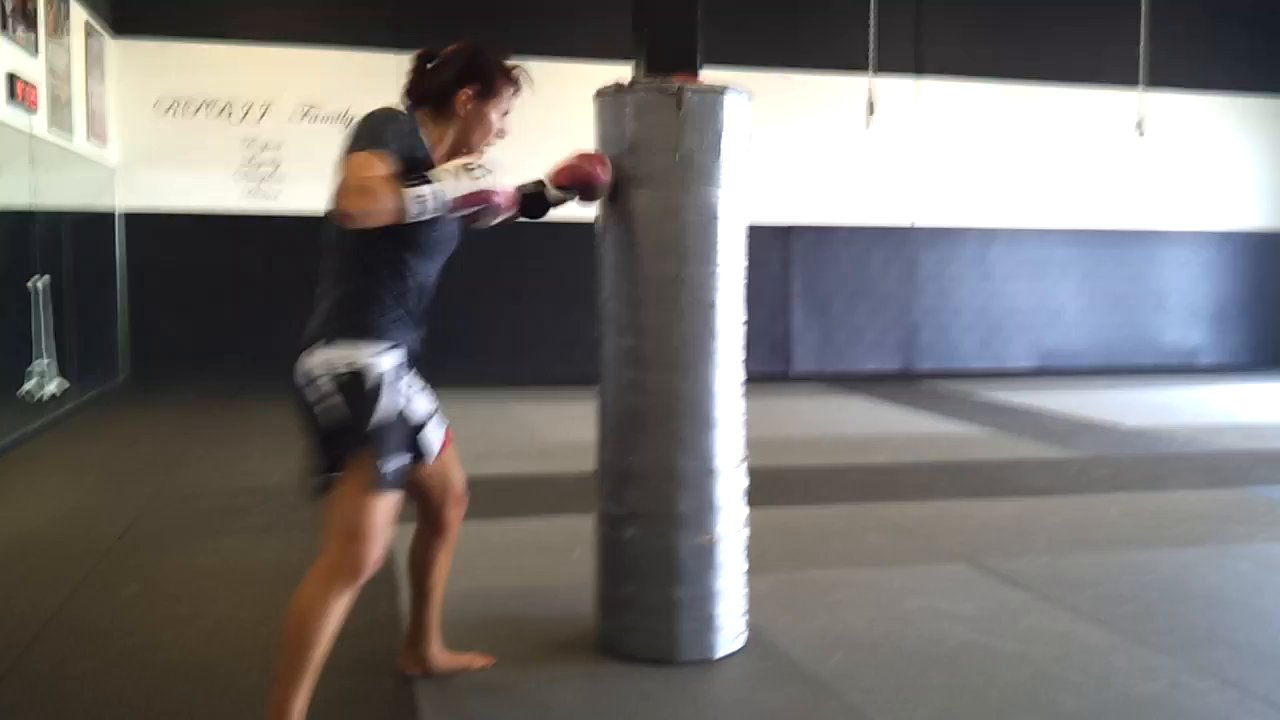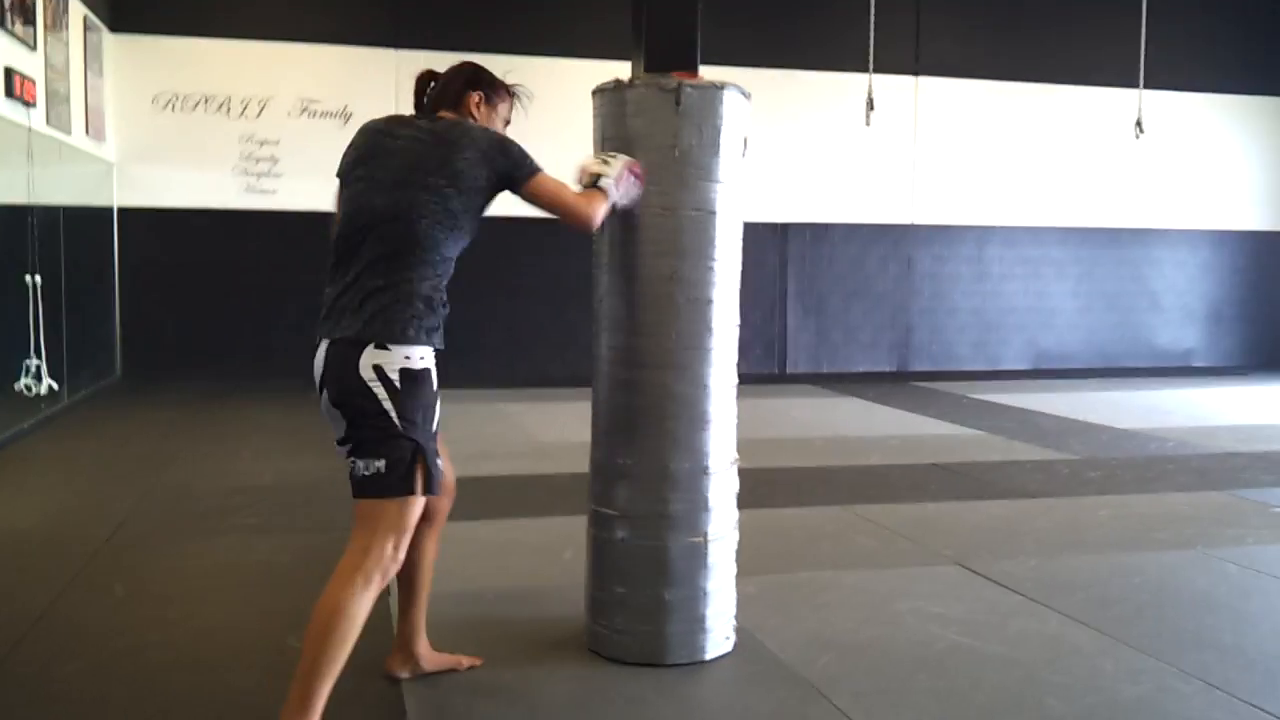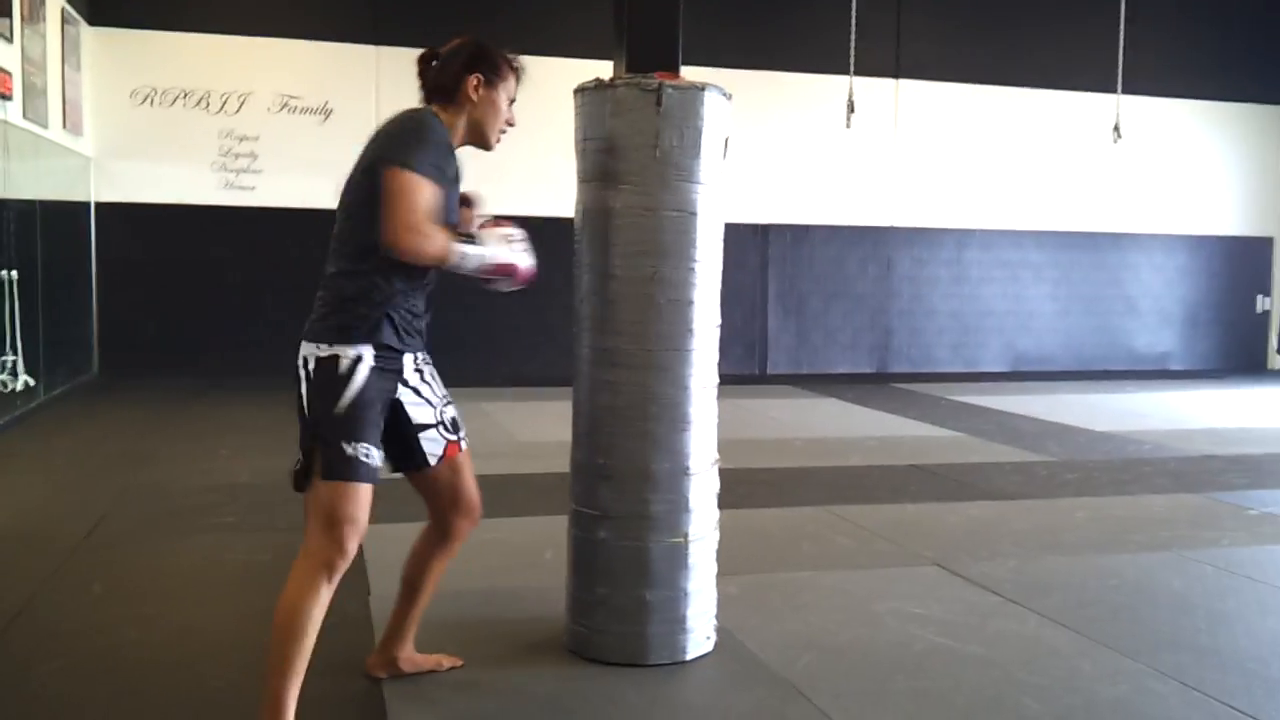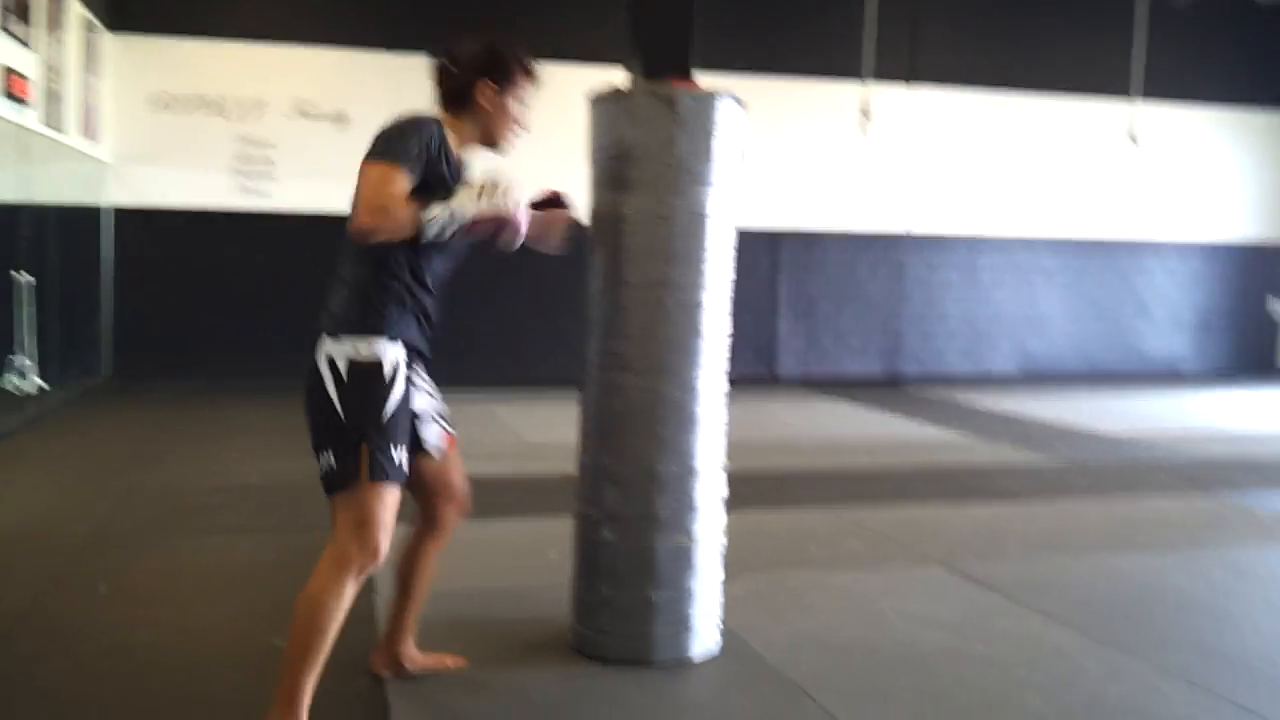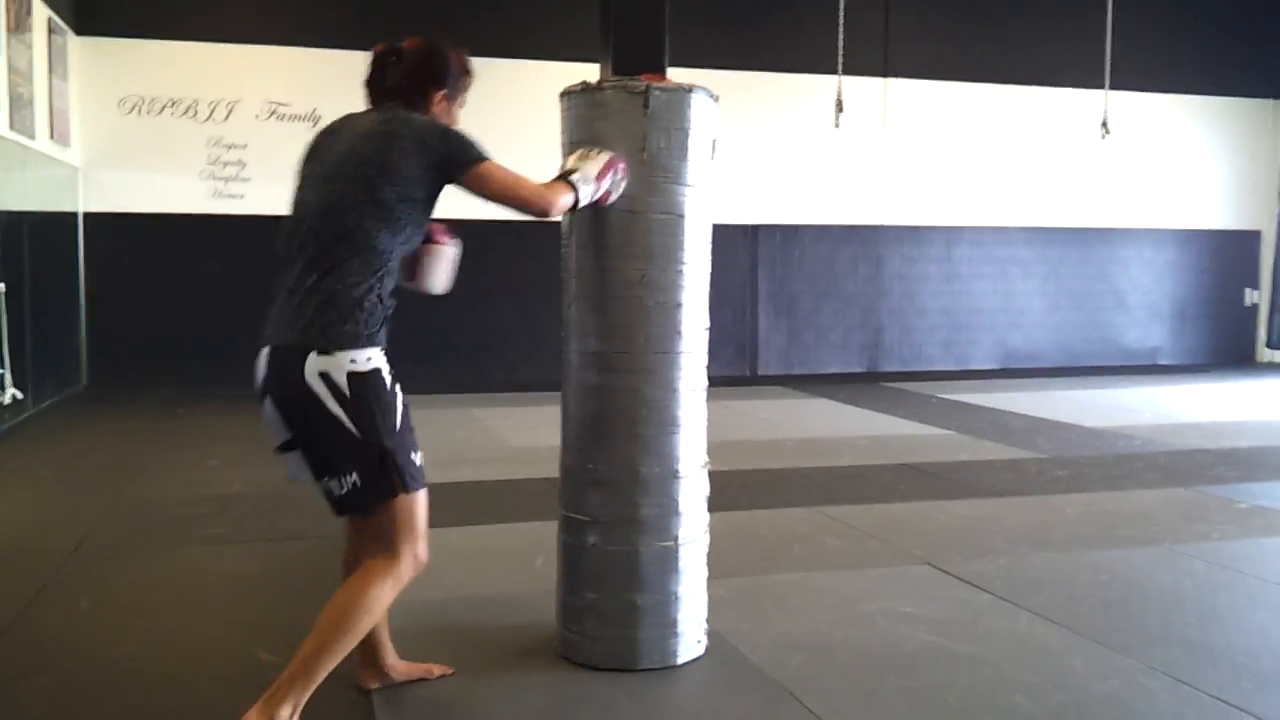
dt=0.2s
person 1, frame 1
left shoulder: (441, 152)
right shoulder: (384, 129)
left elbow: (497, 203)
right elbow: (356, 210)
left wrist: (546, 190)
right wrist: (449, 191)
left hip: (388, 365)
right hip: (351, 363)
left knee: (446, 499)
right knee: (355, 551)
left ankle: (425, 648)
person 1, frame 2
left shoulder: (371, 136)
right shoulder: (486, 146)
right elbow: (585, 214)
right wrist: (613, 185)
left hip: (342, 350)
right hip: (393, 355)
left knee: (435, 495)
right knee: (378, 551)
left ankle: (410, 648)
person 1, frame 3
left shoulder: (435, 149)
right shoulder: (418, 132)
right elbow: (414, 242)
left wrist: (458, 229)
right wrist: (483, 256)
left hip: (402, 359)
right hip: (346, 357)
left knee: (459, 510)
right knee: (331, 550)
left ankle: (394, 650)
person 1, frame 4
left shoulder: (450, 158)
right shoulder: (416, 135)
right elbow: (370, 222)
left wrist: (524, 219)
right wrist: (467, 211)
left hip: (397, 354)
right hip: (360, 351)
left knee: (448, 498)
right knee: (362, 546)
left ankle: (398, 647)
person 1, frame 5
left shoulder: (333, 136)
right shoulder: (429, 138)
right elbow: (539, 203)
right wrist: (585, 178)
left hip: (278, 359)
right hip: (339, 362)
left knee: (370, 521)
right knee: (401, 553)
left ankle: (380, 661)
